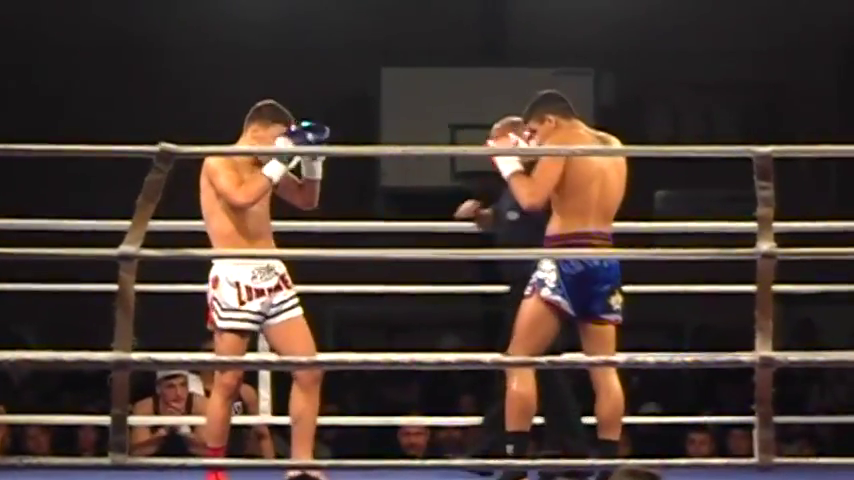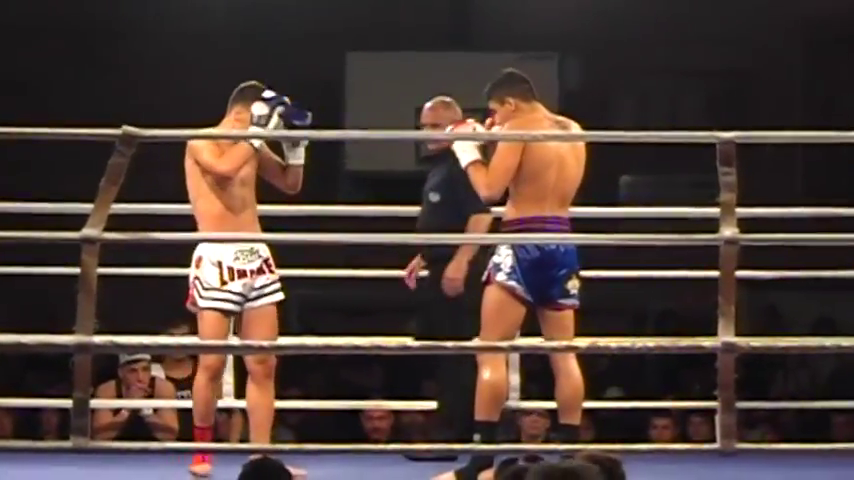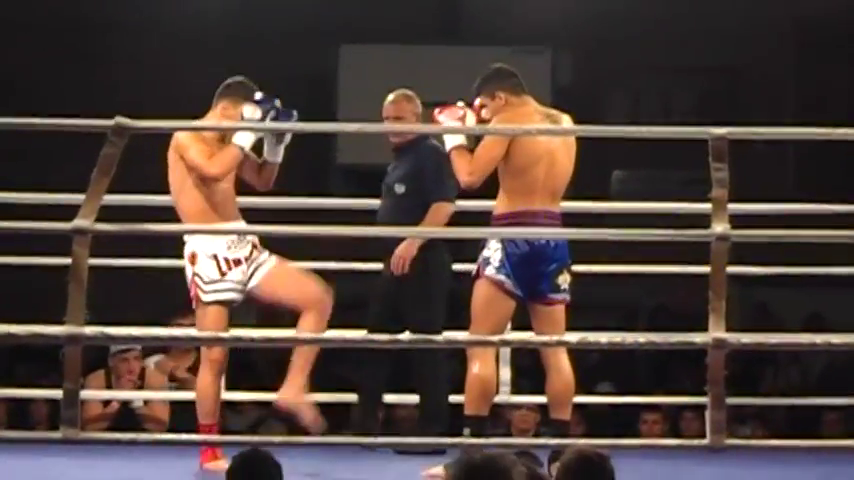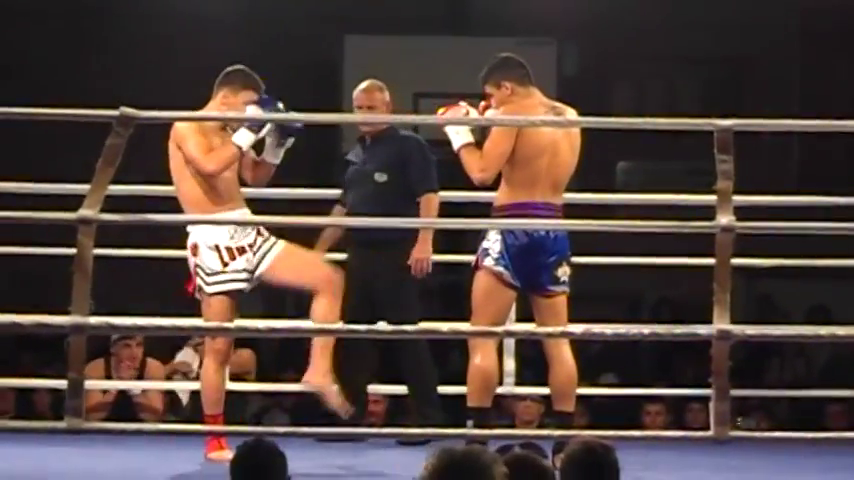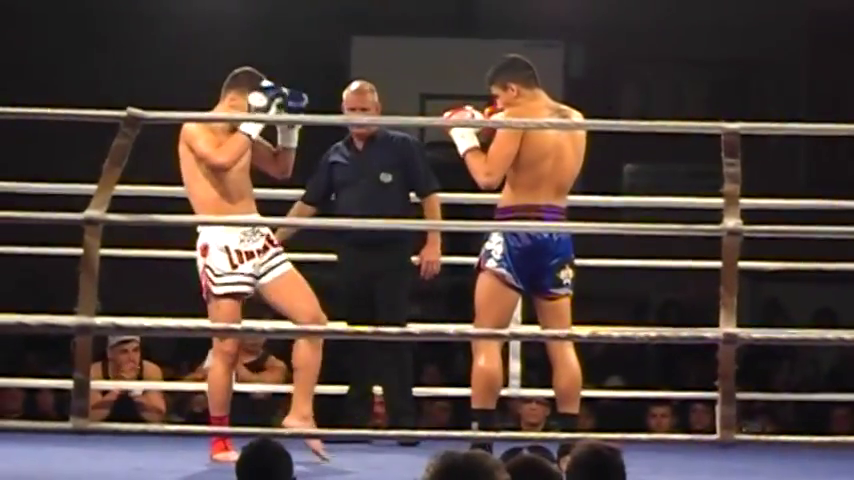
dt=0.3s
person 1, frame 1
left shoulder: (560, 142)
right shoulder: (613, 146)
left elbow: (531, 197)
left wrist: (508, 157)
left hip: (565, 261)
right hip: (604, 260)
left knee: (520, 361)
right knee: (604, 369)
person 1, frame 2
left shoulder: (519, 127)
right shoulder: (573, 131)
left elbow: (489, 189)
left wrist: (466, 145)
right wrist: (491, 137)
left hip: (523, 246)
right hip: (561, 245)
left knee: (491, 353)
right knee: (564, 354)
person 1, frame 3
left shoulder: (509, 120)
right shoulder: (564, 124)
left elbow: (470, 176)
left wrist: (453, 131)
right wrist: (481, 126)
left hip: (513, 239)
right hip: (552, 239)
left knee: (481, 346)
right knee: (554, 349)
person 1, frame 4
left shoulder: (513, 112)
right shoulder: (569, 117)
left elbow: (482, 173)
left wrist: (459, 130)
right wrist: (487, 122)
left hip: (513, 231)
right hip: (553, 231)
left knee: (482, 338)
right knee: (557, 341)
person 1, frame 5
left shoulder: (517, 116)
right shoulder: (575, 120)
left elbow: (488, 176)
left wrist: (464, 133)
right wrist: (490, 126)
left hip: (516, 232)
right hip: (557, 233)
left knee: (486, 341)
right knee: (561, 343)
left ankle: (481, 444)
person 2, frame 1
left shoulder: (266, 165)
right shoulder: (218, 163)
left elbow: (306, 200)
right elbow: (240, 199)
left wrist: (311, 159)
right wrist: (280, 161)
left hip: (274, 277)
right hip: (235, 280)
left knee: (308, 373)
right knee: (228, 382)
person 2, frame 2
left shoulder: (253, 147)
right shoulder: (202, 142)
left elbow: (291, 183)
right elbow: (224, 167)
left wrist: (294, 143)
right wrist: (260, 128)
left hip: (257, 258)
right hip: (217, 259)
left knee: (262, 365)
right knee: (212, 363)
person 2, frame 3
left shoulder: (222, 140)
right shoulder: (187, 138)
left elbow: (262, 181)
right elbow: (209, 170)
left wrist: (274, 140)
right wrist: (247, 130)
left hip: (242, 242)
right hip: (207, 251)
left knee: (319, 298)
right knee: (213, 356)
left ankle: (294, 389)
right ankle: (210, 449)
person 2, frame 4
left shoulder: (227, 133)
right shoulder: (186, 128)
left elbow: (256, 176)
right elbow: (211, 166)
left wrist: (276, 141)
right wrist: (250, 130)
left hip: (248, 232)
right hip: (212, 241)
left knee: (329, 279)
right knee: (218, 346)
left ankle: (319, 372)
right ankle: (215, 439)
person 2, frame 5
left shoulder: (242, 133)
right shoulder: (195, 129)
left elbow: (281, 168)
right elbow: (221, 159)
left wrist: (288, 127)
right wrist: (256, 119)
left hip: (259, 239)
right hip: (222, 244)
left knee: (313, 320)
right knee: (227, 347)
left ankle: (300, 414)
right ankle: (219, 440)
person 3, frame 1
right shoulder: (509, 182)
right elbow: (495, 226)
right wrist: (476, 212)
right hip: (521, 286)
right knee: (546, 372)
left ankle: (491, 448)
person 3, frame 2
left shoulder: (465, 164)
right shoulder: (438, 164)
left elbow: (481, 215)
left wrist: (461, 262)
right wrist: (421, 259)
left hip: (457, 271)
right hip: (439, 268)
left knee: (453, 350)
right knee: (429, 345)
left ankle: (453, 434)
right ankle: (463, 424)
person 3, frame 3
left shoulder: (431, 154)
right shoulder: (398, 159)
left elbow: (443, 205)
left wrist: (412, 243)
left hip: (423, 264)
right hip: (396, 265)
left knee: (425, 347)
left ankle: (435, 430)
right ankle: (366, 425)
person 3, frame 4
left shoulder: (409, 146)
right shoulder: (356, 152)
left elbow: (429, 195)
right elbow: (344, 207)
left wrist: (424, 241)
right wrist: (319, 250)
left hip: (397, 255)
right hip: (360, 255)
left knee: (406, 335)
right knee: (356, 335)
left ankle: (430, 417)
person 3, frame 5
left shoulder: (403, 147)
right shoulder: (335, 155)
left elbow: (429, 196)
right elbow: (309, 204)
left wrist: (433, 242)
right wrist: (275, 240)
left hip: (393, 253)
right hip: (352, 255)
right knee: (357, 336)
left ankle: (403, 420)
right ankle: (356, 419)
